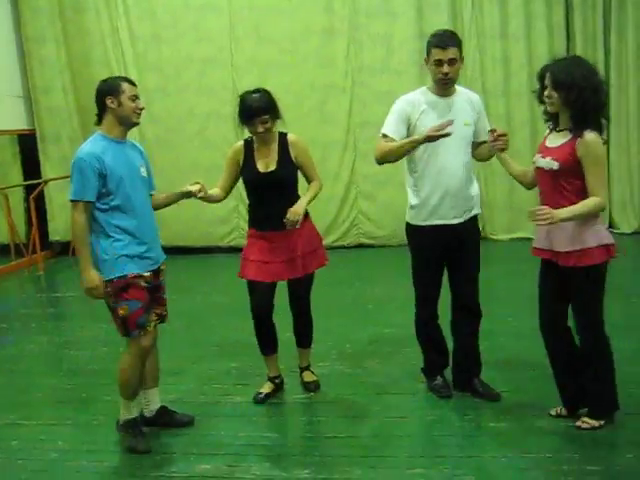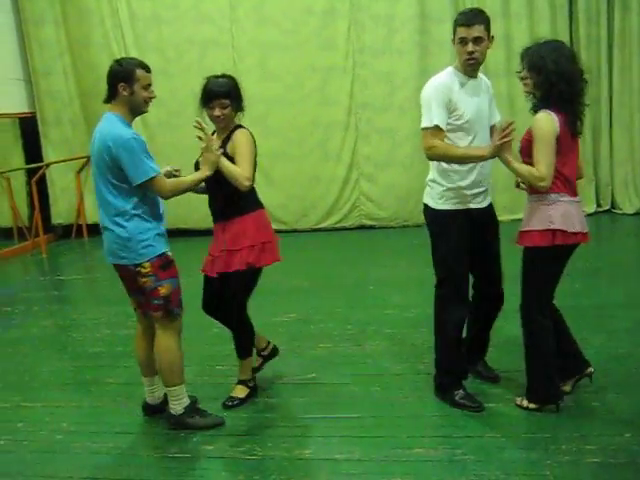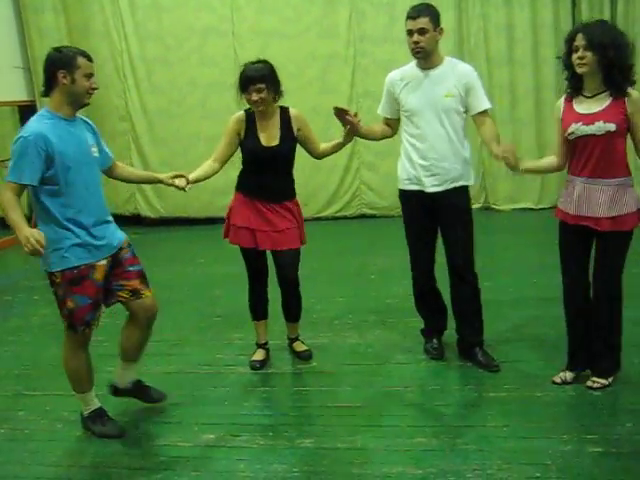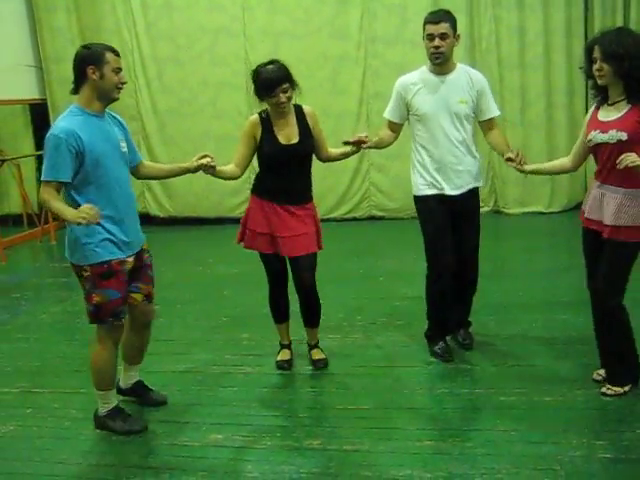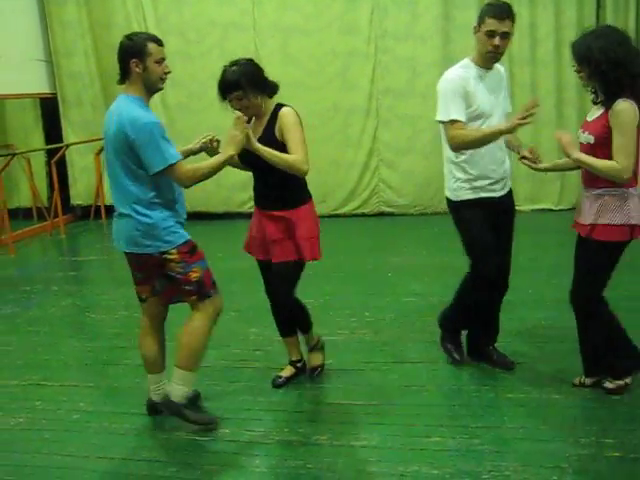
dt=1s
person 1, frame 1
left shoulder: (136, 150)
right shoulder: (90, 155)
right elbow: (79, 216)
left wrist: (180, 194)
right wrist: (87, 268)
left hip: (151, 260)
right hip: (119, 267)
left knee: (150, 336)
right knee: (138, 342)
left ankle: (151, 408)
right ankle: (128, 419)
person 1, frame 2
left shoulder: (112, 130)
right shoulder: (122, 137)
right elbow: (163, 189)
left wrist: (160, 175)
right wrist: (202, 173)
left hip: (131, 244)
right hip: (142, 248)
left knee: (149, 322)
right knee: (168, 324)
left ankle: (155, 397)
right ankle: (179, 408)
person 1, frame 3
left shoulder: (86, 127)
right shoulder: (36, 135)
left elbow: (112, 168)
left wrist: (159, 178)
left hip: (111, 239)
right hip: (71, 254)
left knee: (146, 308)
right knee: (79, 335)
left ankle: (126, 379)
right ankle: (90, 409)
person 1, frame 4
left shoulder: (115, 123)
right shoulder: (66, 131)
left elbow: (139, 168)
right elbow: (47, 193)
left wrist: (187, 168)
right wrist: (73, 215)
left hip: (131, 241)
right hip: (97, 250)
left knee: (143, 313)
right knee: (110, 330)
left ankle: (128, 380)
right ankle: (106, 410)
person 1, frame 5
left shoulder: (121, 111)
right shoulder: (140, 120)
right elbow: (184, 177)
left wrist: (191, 148)
right wrist: (228, 152)
left hip: (136, 233)
right hip: (159, 234)
left knee: (153, 313)
right knee: (208, 305)
left ankle: (160, 394)
right ankle: (179, 395)
person 2, frame 1
left shoulder: (473, 101)
right shoulder: (408, 104)
right elbow: (381, 154)
left wrist: (493, 147)
right wrist: (422, 138)
left hip: (466, 219)
right hip: (425, 222)
left knee: (467, 301)
right knee: (427, 302)
left ankle: (467, 373)
right ankle: (434, 370)
person 2, frame 2
left shoulder: (484, 85)
right shoulder: (439, 86)
right elbow: (432, 147)
right wrist: (483, 153)
left hip: (482, 205)
right hip: (447, 207)
left knee: (492, 289)
right knee: (453, 295)
left ankle: (473, 355)
right ankle: (448, 380)
person 2, frame 3
left shoulder: (463, 74)
right shoulder: (396, 80)
left elbow: (484, 121)
right elbow: (389, 128)
left wrist: (498, 149)
right wrist: (357, 128)
left hip: (454, 185)
right hip: (412, 187)
left knee: (463, 267)
right knee: (421, 266)
left ankle: (471, 343)
right ankle: (433, 331)
person 2, frame 4
left shoulder: (474, 80)
right shoulder: (407, 85)
left elbow: (490, 128)
right elbow: (391, 130)
left wrist: (507, 153)
right wrist: (373, 141)
left hip: (467, 188)
right hip: (429, 190)
left knee: (467, 264)
right knee: (440, 264)
left ankle: (459, 322)
right ankle: (438, 333)
person 2, frame 5
left shoulder: (501, 74)
right shoulder: (455, 79)
right elbow: (456, 139)
left wrist: (517, 146)
right wrist: (508, 127)
left hip: (502, 191)
right hip: (469, 194)
left knee: (499, 272)
right knee: (487, 266)
left ankle: (482, 341)
right ankle: (451, 325)
person 3, frame 1
left shoulder: (587, 139)
right shoulder: (551, 133)
left elbow: (599, 200)
right elbow: (532, 179)
left wrist: (559, 214)
right wrist: (502, 155)
left hip: (583, 241)
right hip: (553, 241)
left knee: (589, 325)
right knee: (551, 323)
left ankle: (602, 405)
right ankle: (575, 399)
person 3, frame 2
left shoulder: (545, 119)
right shoulder: (564, 117)
left elbow: (543, 178)
left wrist: (507, 158)
right wrist: (531, 181)
left hip: (549, 220)
right hip: (563, 217)
left knee: (533, 307)
right knee: (542, 301)
left ankle: (543, 391)
right ankle: (573, 366)
person 3, frame 3
right shoulder: (564, 104)
right elbow: (559, 160)
right wrist: (523, 166)
right hip: (575, 202)
left knee: (606, 287)
right knee: (573, 285)
left ankle: (605, 365)
right ankle: (577, 360)
person 3, frame 4
right shoulder: (596, 110)
right elbow: (572, 161)
right wrist: (530, 168)
right hip: (597, 207)
left knee: (608, 294)
right knee: (598, 292)
right ankle: (610, 362)
person 3, frame 5
right shoulder: (601, 105)
left wrist: (572, 151)
right wrist: (544, 166)
right hip: (596, 210)
left knee: (584, 293)
right knee: (586, 293)
right ankle: (600, 367)
person 4, frame 1
left shoulder: (291, 143)
right shoulder: (239, 150)
left elbow: (316, 181)
right elbow: (223, 191)
left wrist: (301, 204)
right wrist: (205, 194)
left hip: (297, 236)
right hip: (260, 239)
left knee: (300, 306)
right knee: (260, 310)
left ankle: (305, 366)
right ankle: (274, 376)
person 4, frame 2
left shoulder: (242, 136)
right shoulder: (213, 136)
left elbow: (243, 181)
left wrist: (214, 152)
left hip: (248, 229)
right hip: (225, 231)
left knee: (234, 303)
right knee: (212, 304)
left ankle: (246, 380)
right ankle: (263, 345)
person 4, frame 3
left shoulder: (293, 117)
right shoulder: (240, 120)
left elbow: (317, 151)
right elbow: (217, 162)
left wrist: (346, 138)
right wrist: (190, 178)
left hip: (284, 208)
right hip: (248, 208)
left knee: (289, 278)
right knee: (257, 278)
left ankle: (294, 337)
right ankle: (261, 344)
person 4, frame 4
left shoulder: (307, 115)
right shoulder: (255, 124)
left elbow: (323, 155)
right elbow: (237, 169)
left wrist: (352, 150)
right wrist: (212, 170)
left hip: (301, 211)
right hip: (265, 211)
left knee: (306, 283)
right knee: (277, 282)
left ankle: (314, 342)
right ankle: (285, 343)
person 4, frame 5
left shoulder: (285, 116)
right shoulder: (251, 119)
left elbow: (300, 166)
left wrist: (256, 146)
left hip: (293, 217)
right hip: (265, 216)
left knee: (281, 293)
right knee: (275, 291)
left ankle: (313, 342)
right ankle: (295, 358)
